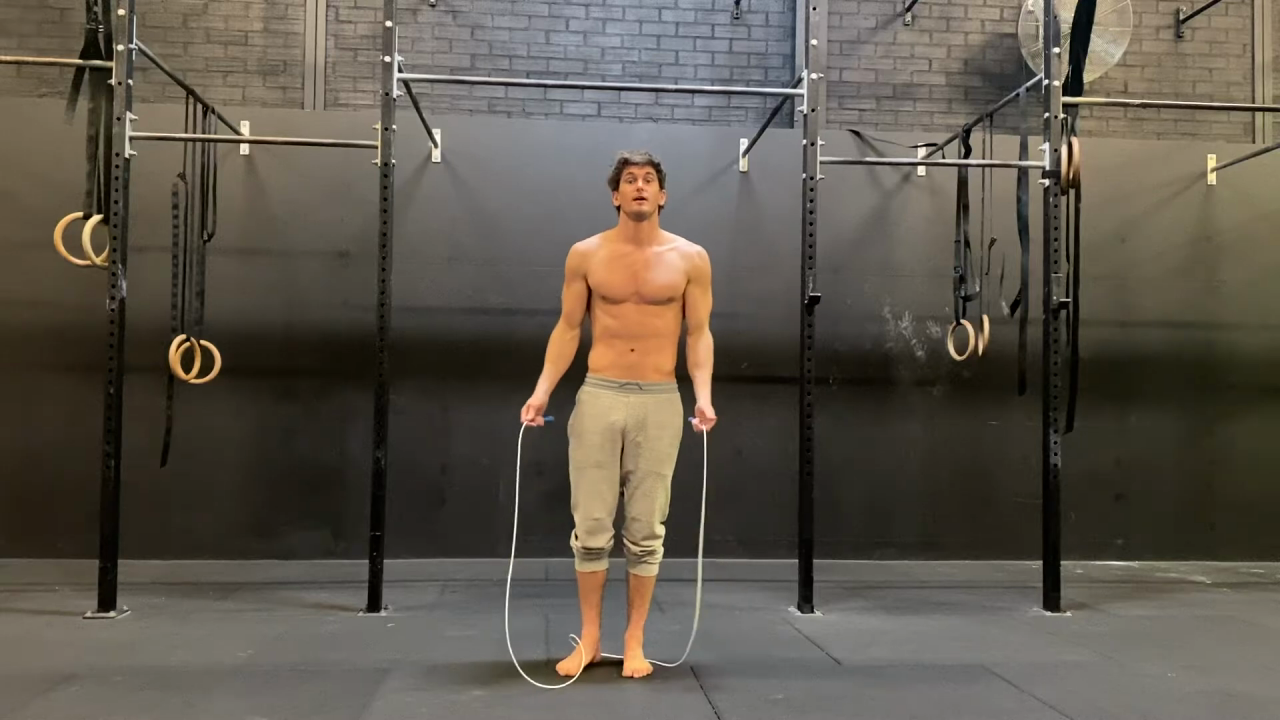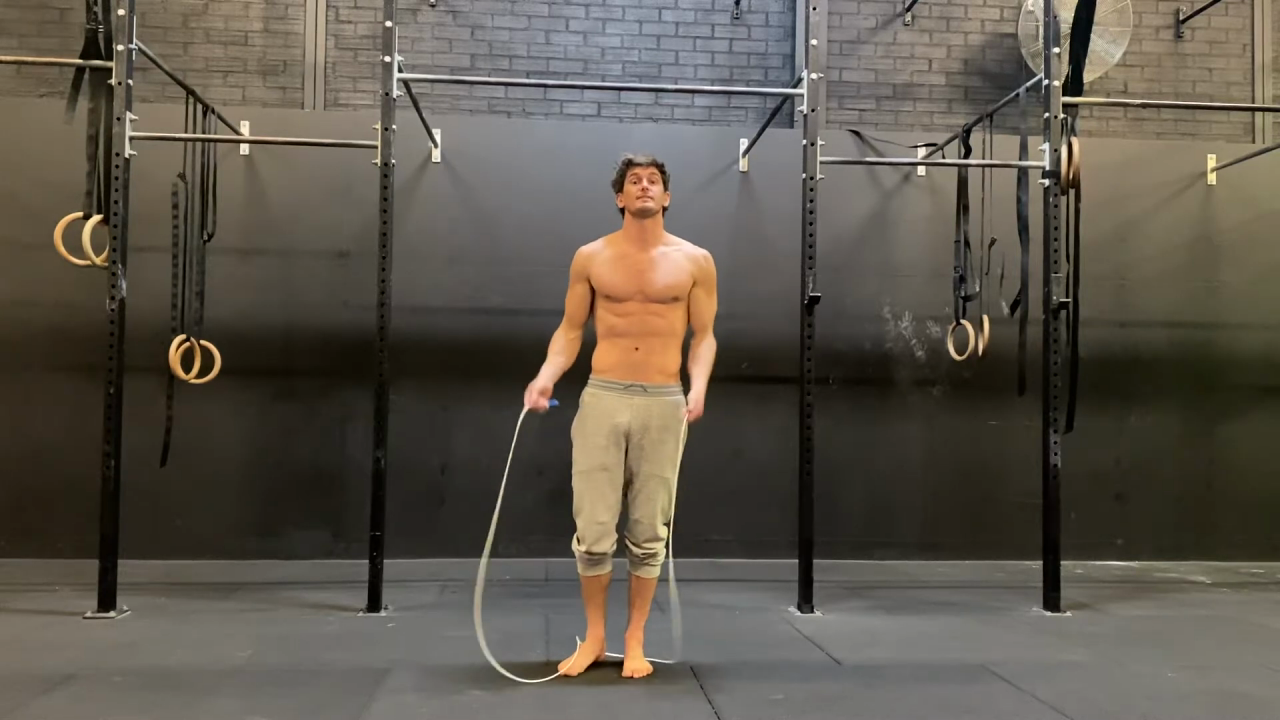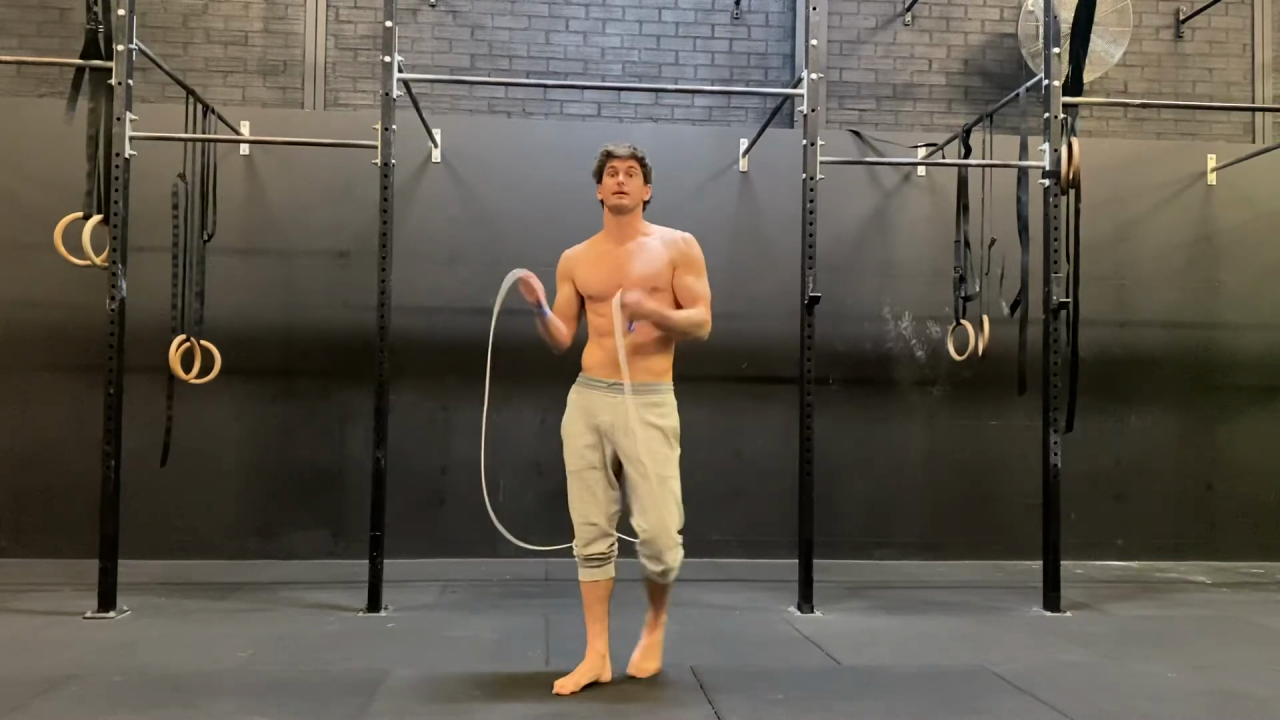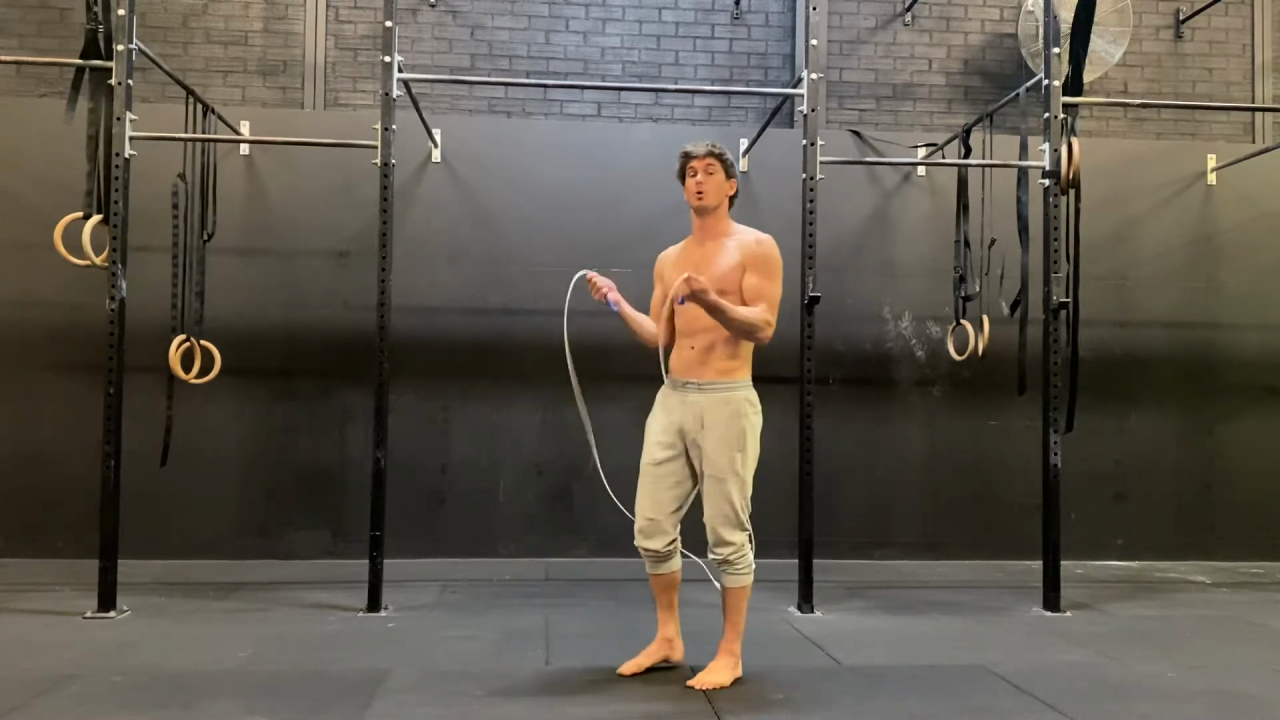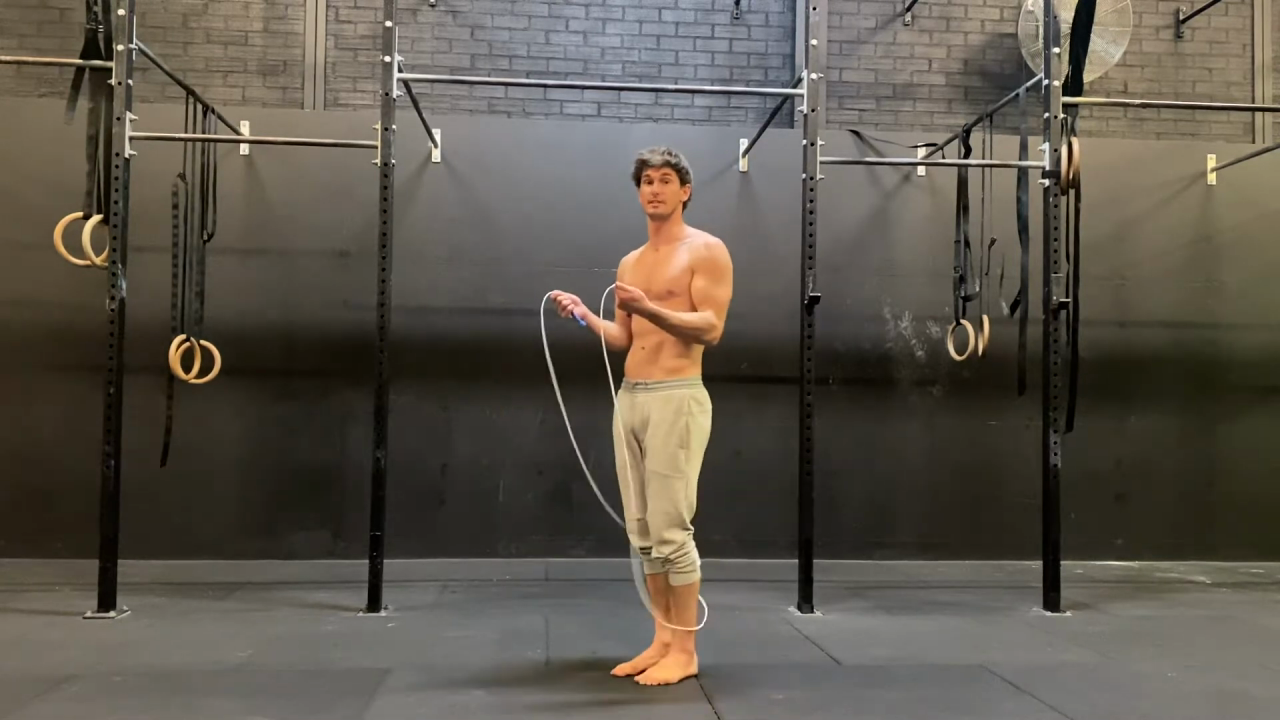
dt=1s
person 1, frame 1
left shoulder: (690, 258)
right shoulder: (585, 254)
left elbow: (699, 334)
right elbow: (568, 328)
left wrist: (703, 394)
right wrist: (542, 389)
left hip: (660, 402)
right hip: (598, 398)
left knee: (646, 530)
right knee: (591, 526)
left ankle: (634, 641)
right ankle: (589, 637)
person 1, frame 2
left shoulder: (695, 261)
right shoulder: (590, 257)
left elbow: (704, 336)
right elbow: (571, 329)
left wrist: (697, 387)
right wrist: (546, 376)
left hip: (663, 405)
right hip: (601, 400)
left knee: (648, 532)
right knee: (593, 528)
left ankle: (634, 641)
right ankle: (594, 635)
person 1, frame 3
left shoulder: (678, 247)
right shoulder: (575, 259)
left elbow: (701, 325)
right elbow: (562, 339)
left wrist: (652, 309)
right wrist: (540, 307)
left hip: (649, 404)
right hip: (586, 401)
left knee: (659, 535)
right knee: (591, 534)
left ankle: (655, 625)
right ankle: (596, 655)
person 1, frame 4
left shoulder: (756, 247)
right shoulder: (668, 259)
left elbow: (762, 327)
right elbow: (659, 336)
left wrist: (711, 300)
right wrist: (618, 304)
left hip: (727, 402)
right hip: (671, 399)
left knee: (727, 535)
right knee: (651, 528)
left ankle: (730, 654)
right ankle: (668, 636)
person 1, frame 5
left shoulder: (706, 250)
right shoulder: (630, 262)
left elbow: (710, 328)
left wrist: (649, 309)
right wrist: (585, 315)
left hip: (677, 399)
right hip: (629, 399)
left knee: (670, 529)
right knee: (643, 531)
left ankle: (684, 650)
right ankle: (662, 641)
